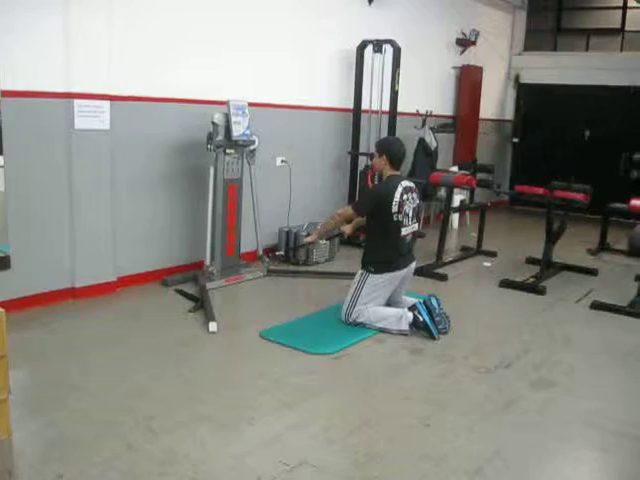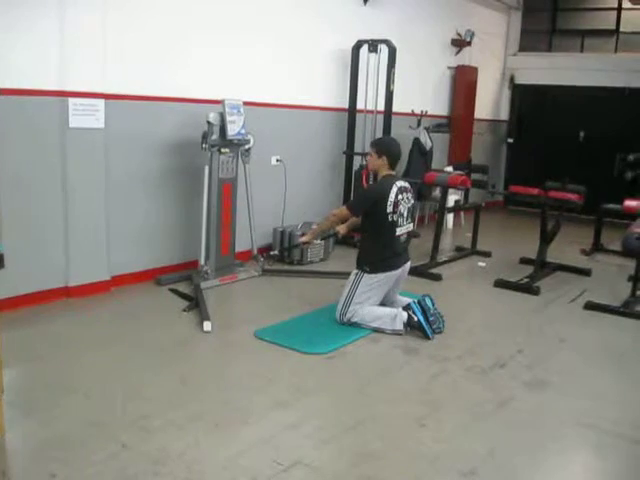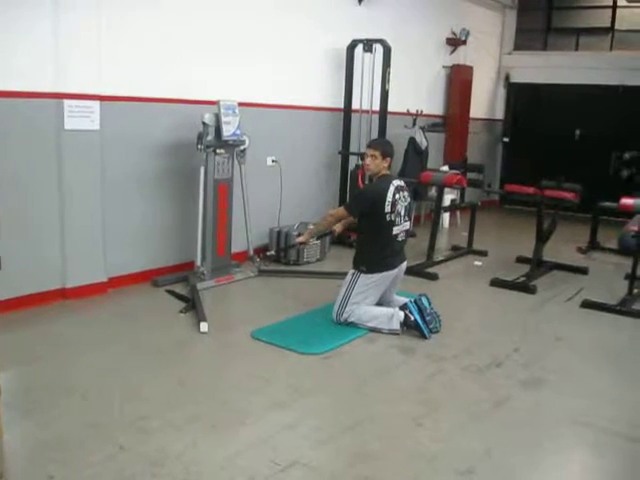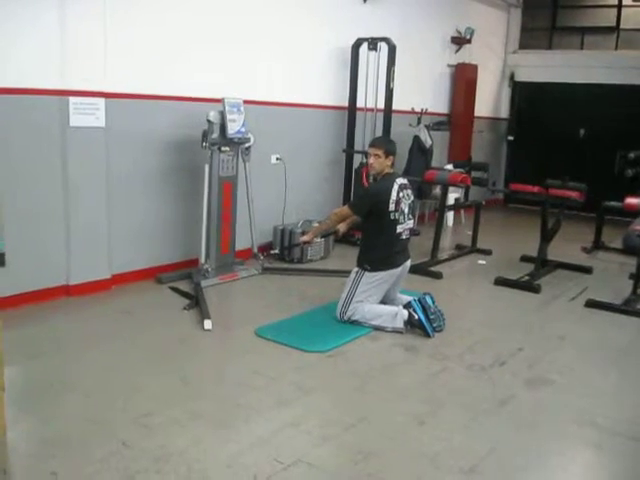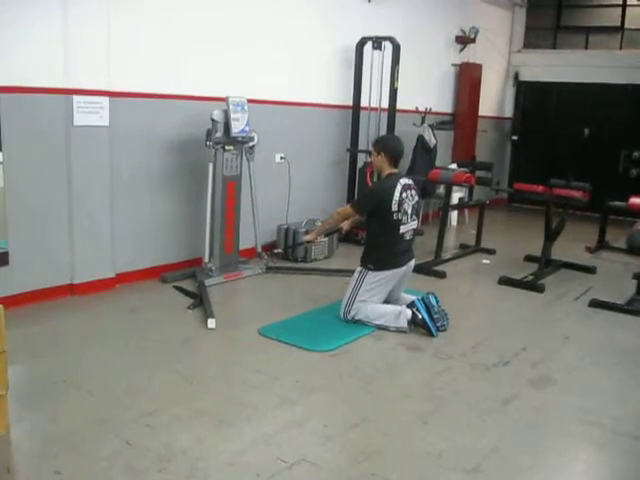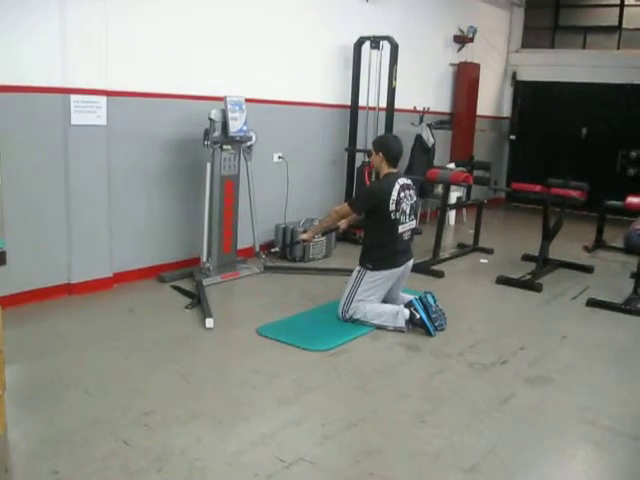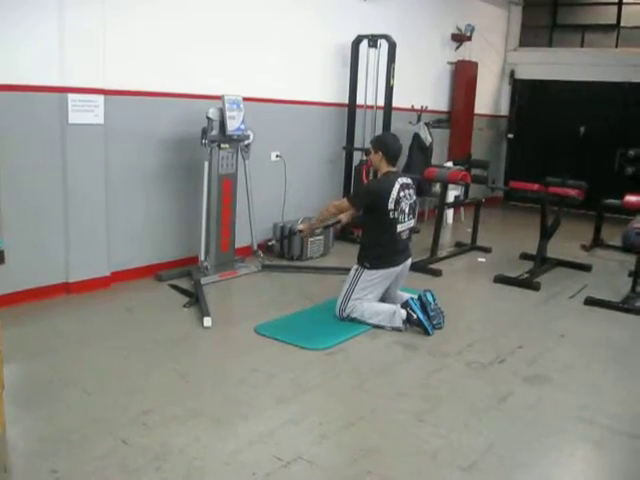
dt=0.4s
person 1, frame 1
left shoulder: (380, 191)
right shoulder: (411, 187)
left elbow: (342, 215)
left wrist: (316, 235)
right wrist: (353, 226)
left hip: (382, 268)
right hip: (406, 263)
left knee: (351, 314)
right knee: (392, 301)
left ankle: (411, 319)
right ankle: (423, 308)
person 1, frame 2
left shoulder: (375, 191)
right shoulder: (405, 187)
left elbow: (337, 216)
left wrist: (311, 235)
right wrist: (348, 226)
left hip: (377, 268)
right hip: (401, 262)
left knee: (346, 314)
right knee: (386, 300)
left ankle: (406, 319)
right ankle: (417, 307)
person 1, frame 3
left shoulder: (372, 191)
right shoulder: (400, 186)
left elbow: (334, 215)
left wrist: (308, 235)
right wrist: (344, 224)
left hip: (374, 268)
right hip: (397, 262)
left knee: (343, 314)
right knee: (383, 300)
left ankle: (402, 319)
right ankle: (415, 307)
person 1, frame 4
left shoulder: (376, 190)
right shoulder: (403, 184)
left elbow: (339, 214)
left wrist: (312, 234)
right wrist: (348, 224)
left hip: (378, 266)
right hip: (401, 260)
left knee: (347, 311)
right knee: (386, 298)
left ankle: (406, 317)
right ankle: (416, 306)
person 1, frame 5
left shoulder: (379, 190)
right shoulder: (409, 184)
left elbow: (341, 214)
left wrist: (314, 234)
right wrist: (352, 222)
left hip: (381, 265)
right hip: (405, 260)
left knee: (350, 311)
right knee: (389, 299)
left ankle: (409, 317)
right ankle: (421, 305)
person 1, frame 6
left shoulder: (377, 189)
right shoulder: (408, 184)
left elbow: (339, 212)
left wrist: (311, 233)
right wrist: (349, 220)
left hip: (380, 265)
right hip: (404, 260)
left knee: (349, 310)
right knee: (388, 298)
left ankle: (408, 316)
right ankle: (421, 305)
person 1, frame 7
left shoulder: (377, 187)
right shoulder: (407, 182)
left elbow: (336, 208)
left wrist: (310, 225)
right wrist: (351, 213)
left hip: (378, 264)
right hip: (403, 259)
left knee: (346, 309)
right knee: (386, 297)
left ankle: (404, 315)
right ankle: (420, 303)
